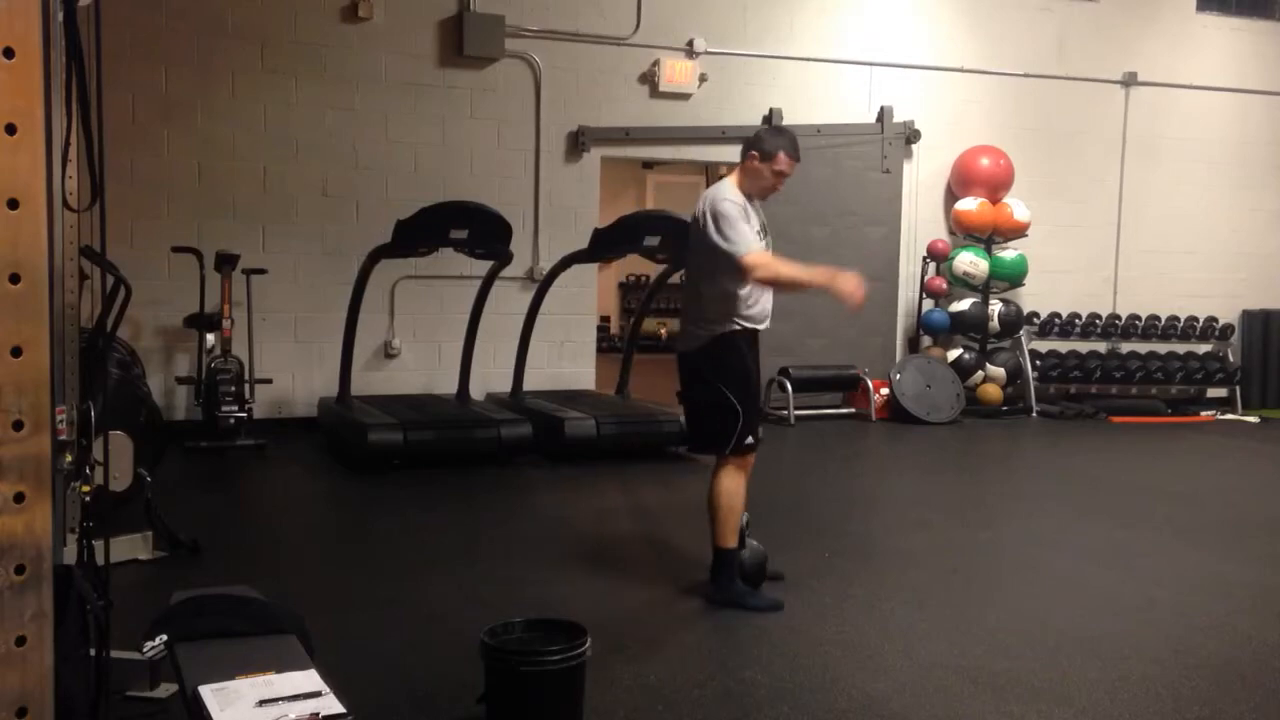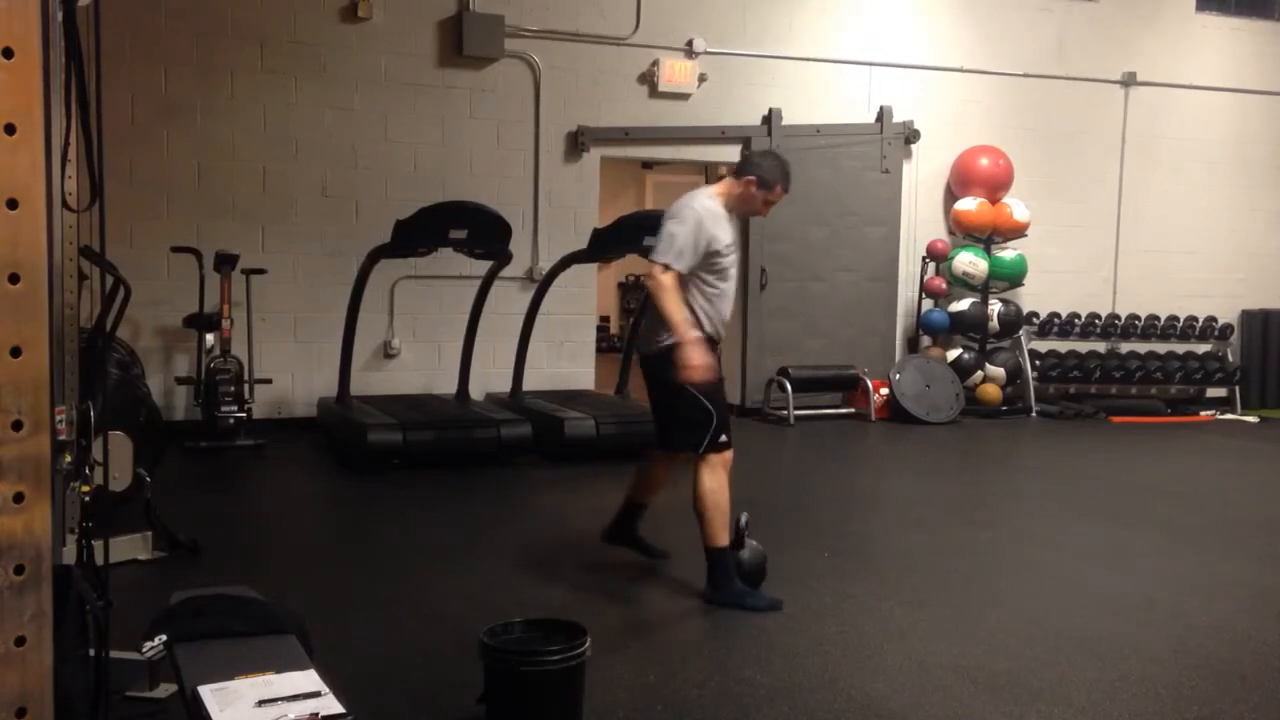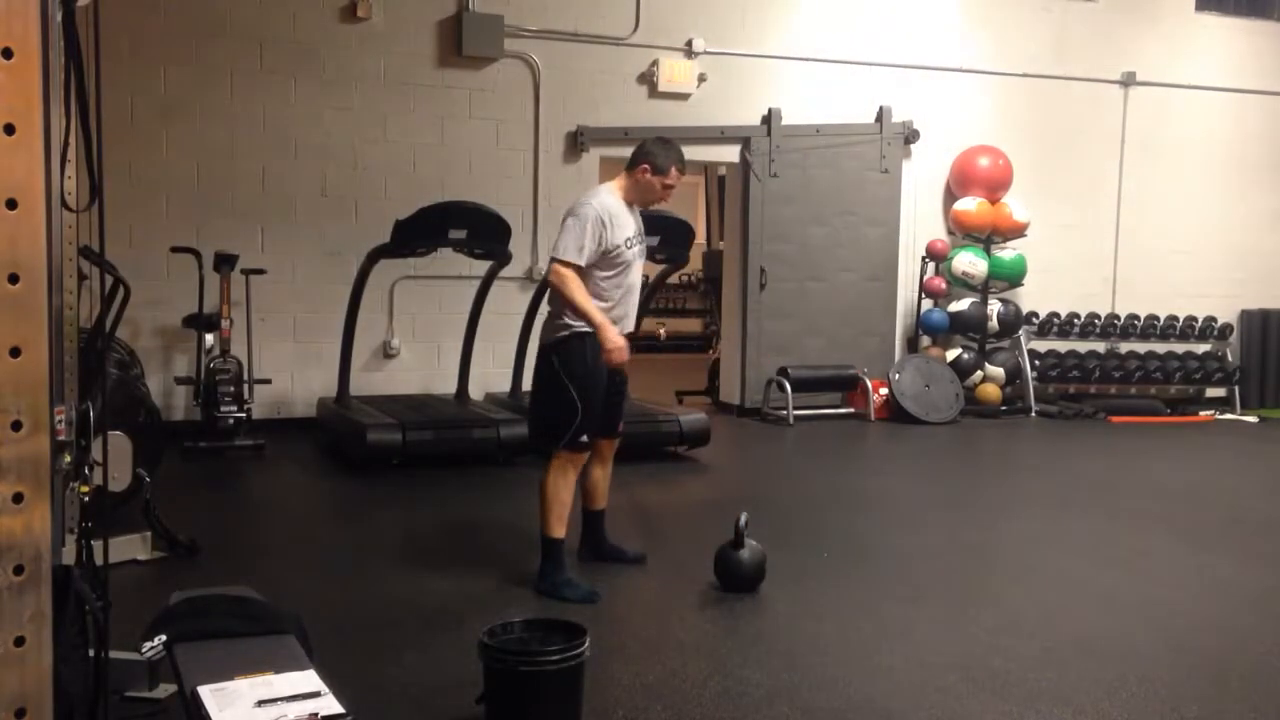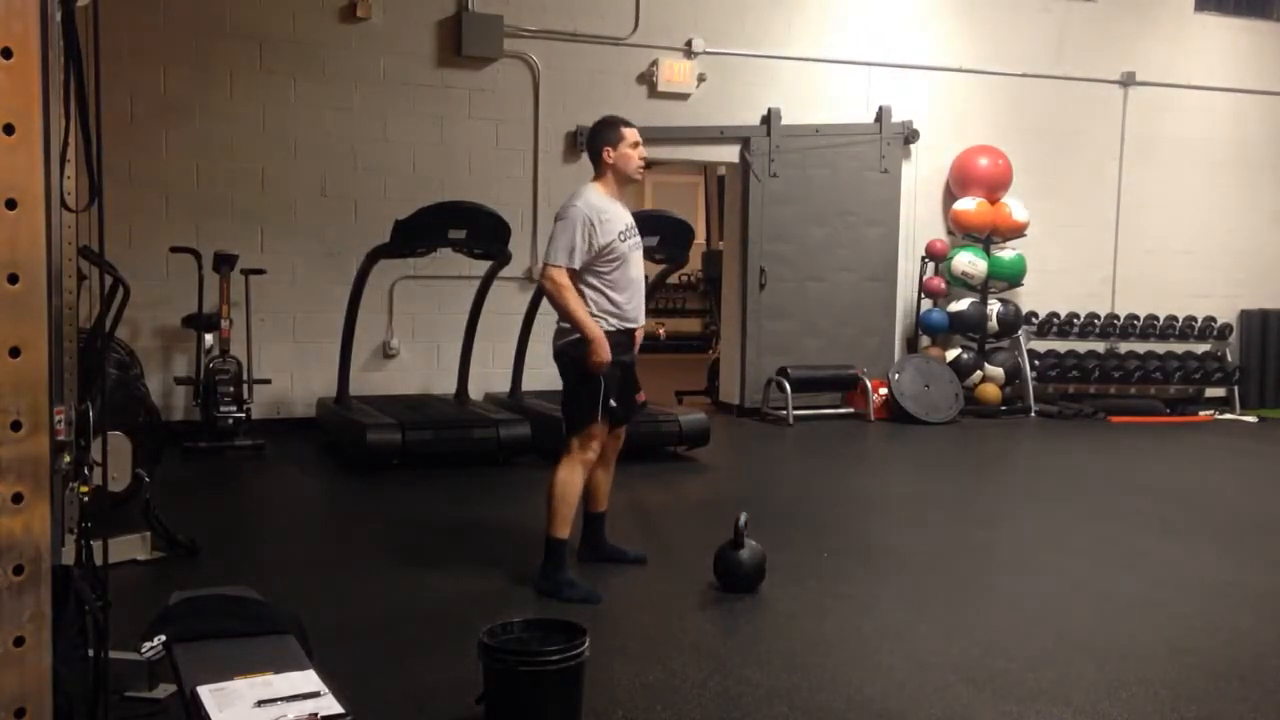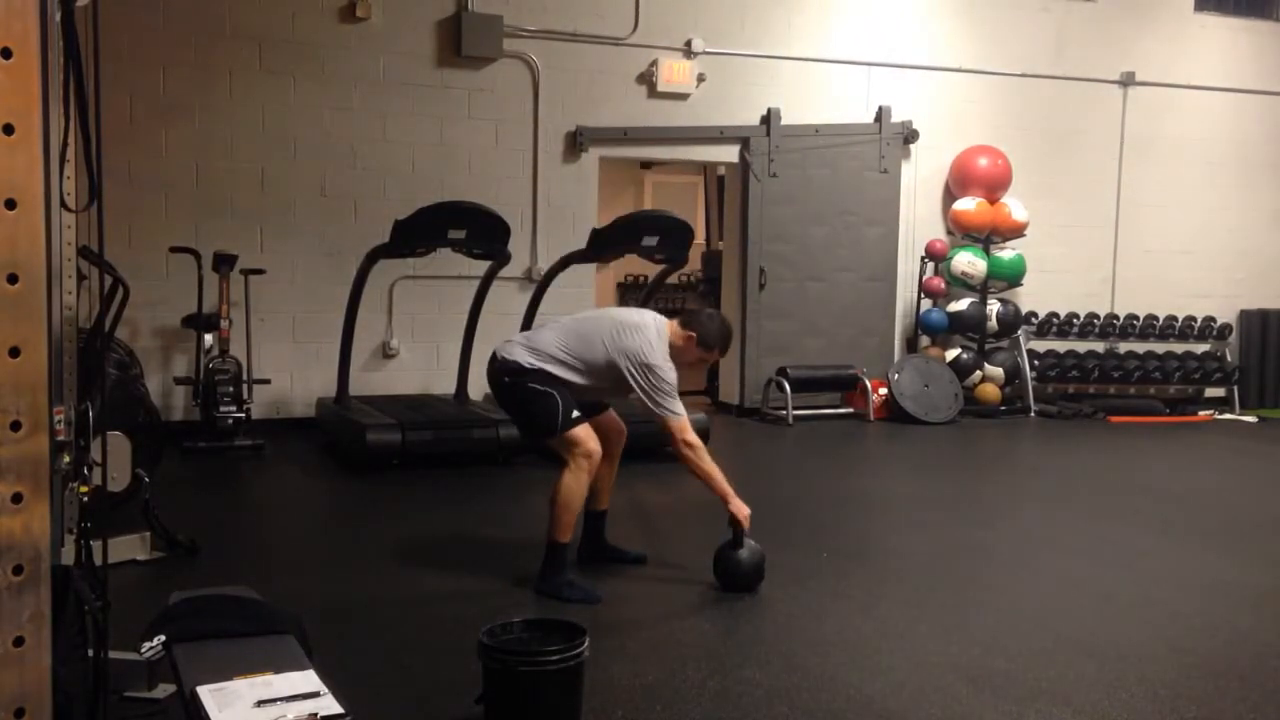
dt=1s
person 1, frame 1
left shoulder: (744, 205)
right shoulder: (723, 203)
right elbow: (758, 269)
right wrist: (830, 279)
left hip: (733, 340)
right hip: (718, 345)
left knee: (738, 455)
right knee: (736, 458)
left ankle: (731, 558)
right ankle: (725, 581)
person 1, frame 2
left shoulder: (724, 215)
right shoulder: (696, 212)
right elbow: (661, 277)
right wrist: (689, 345)
left hip: (691, 346)
right hip: (680, 349)
left knee: (676, 446)
right knee: (716, 455)
left ankle: (624, 525)
right ankle: (723, 580)
person 1, frame 3
left shoulder: (630, 212)
right shoulder: (595, 209)
right elbow: (560, 273)
left wrist: (619, 335)
right wrist: (603, 329)
left hip: (606, 345)
right hip: (578, 344)
left knee: (604, 444)
right knee: (572, 452)
left ankle: (594, 540)
right ankle: (551, 569)
person 1, frame 4
left shoulder: (617, 207)
right shoulder: (583, 209)
right elbow: (554, 279)
left wrist: (634, 323)
right wrist: (593, 336)
left hip: (617, 343)
right hip: (591, 347)
left knee: (611, 441)
right knee: (585, 449)
left ankle: (594, 540)
right ankle: (553, 569)
person 1, frame 5
left shoulder: (658, 331)
right shoulder: (653, 355)
right elbow: (685, 441)
right wrist: (730, 498)
left hip: (546, 371)
right hip: (518, 371)
left knee: (613, 435)
right knee: (587, 450)
left ankle: (593, 542)
right ankle: (553, 572)
